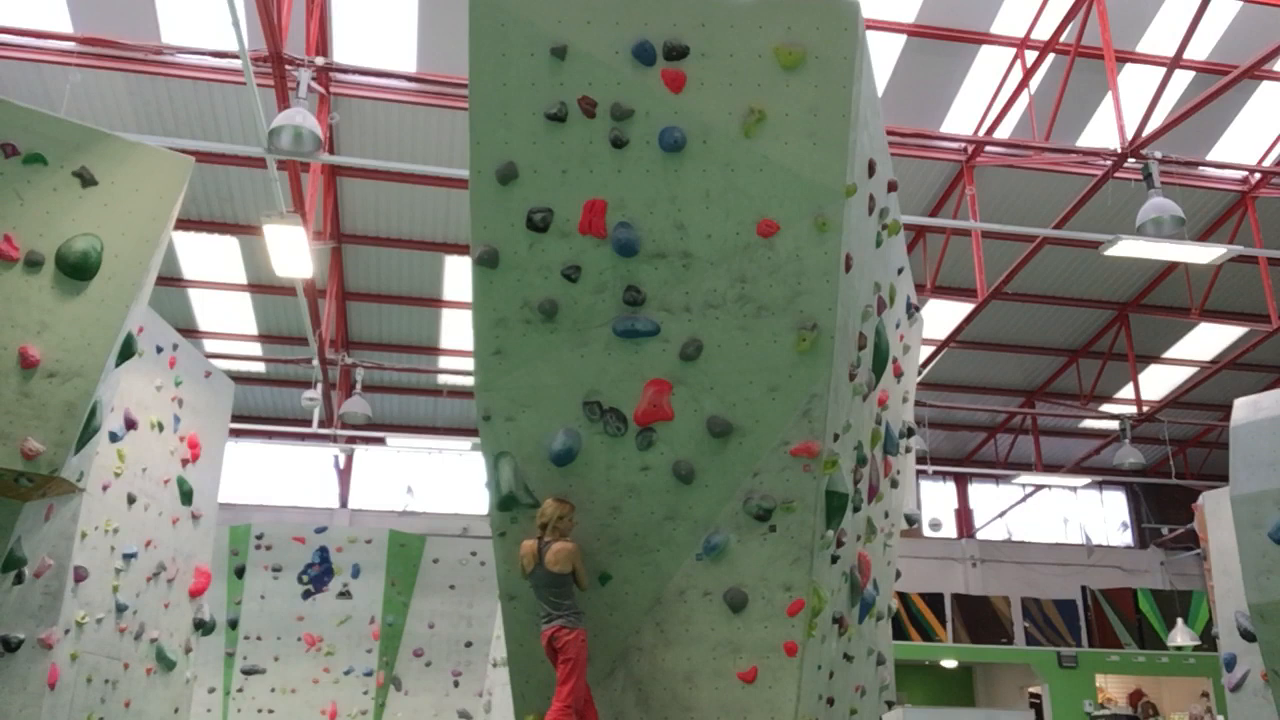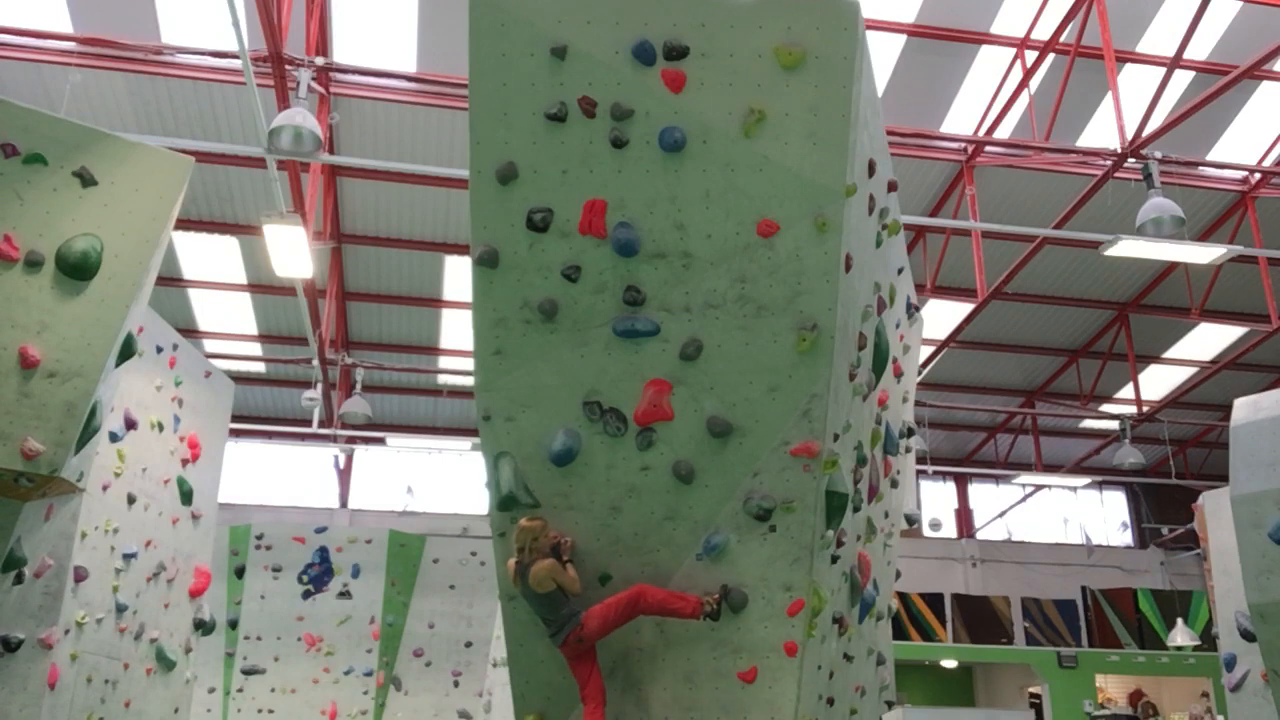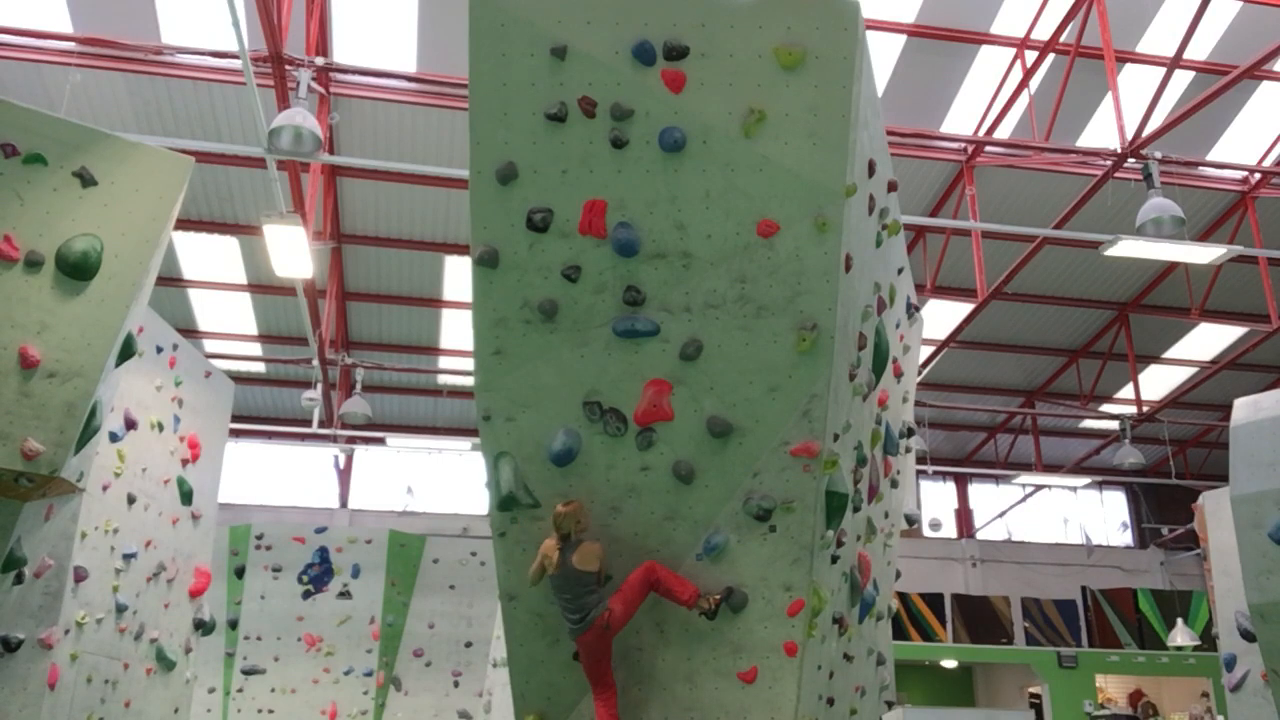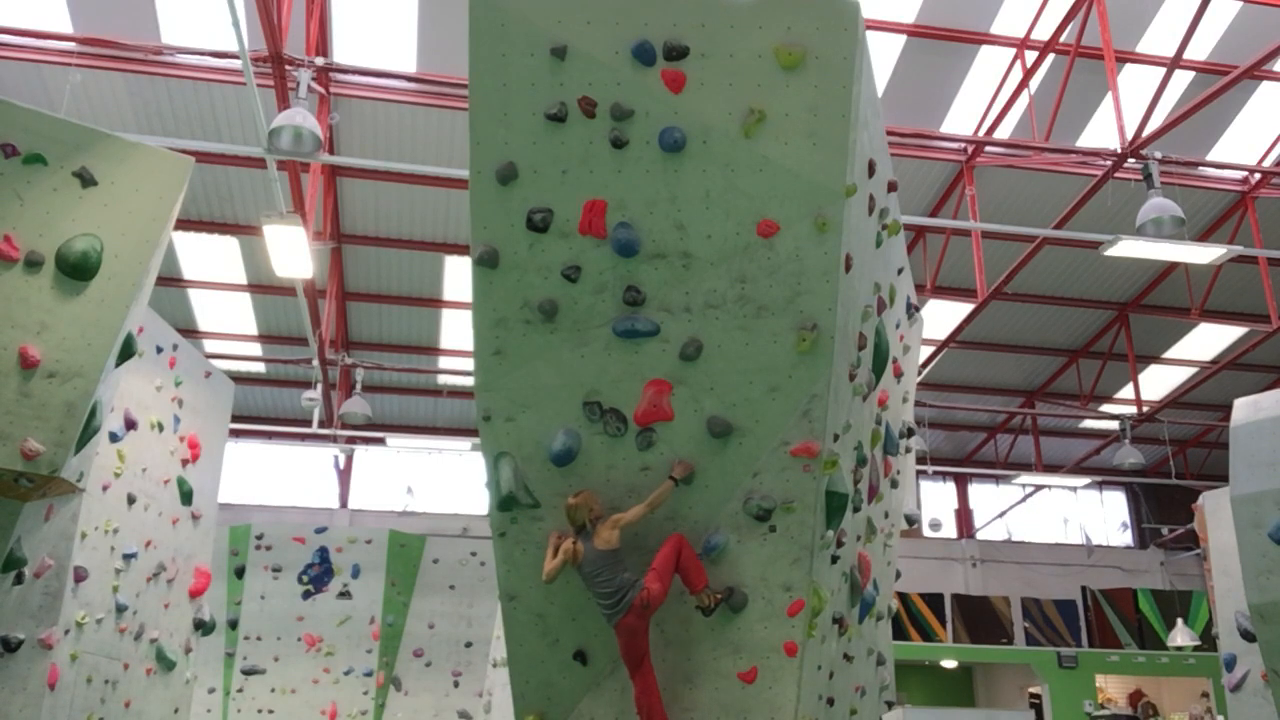
dt=1s
person 1, frame 1
left shoulder: (526, 548)
right shoulder: (568, 548)
right elbow: (583, 584)
left hip: (548, 633)
right hip: (569, 630)
left knee: (578, 696)
right knee: (567, 700)
person 1, frame 2
left shoulder: (512, 567)
right shoulder: (547, 566)
right elbow: (575, 588)
left wrist: (551, 548)
right wrist: (566, 558)
left hip: (566, 642)
right hip: (580, 629)
left knee: (592, 700)
right knee: (639, 596)
right ankle: (703, 607)
person 1, frame 3
left shoulder: (548, 548)
right shoulder: (593, 549)
left elbow: (532, 580)
left hip: (584, 637)
right hip: (607, 619)
left knee: (603, 692)
right knee: (650, 570)
right ankle: (701, 603)
person 1, frame 4
left shoulder: (569, 547)
right shoulder: (610, 526)
left elbow: (548, 576)
right elbow: (649, 505)
left wrist: (551, 546)
right wrist: (674, 478)
left hip: (623, 621)
right hip: (644, 597)
left knee: (642, 678)
right knee: (677, 541)
right ankle: (703, 596)
